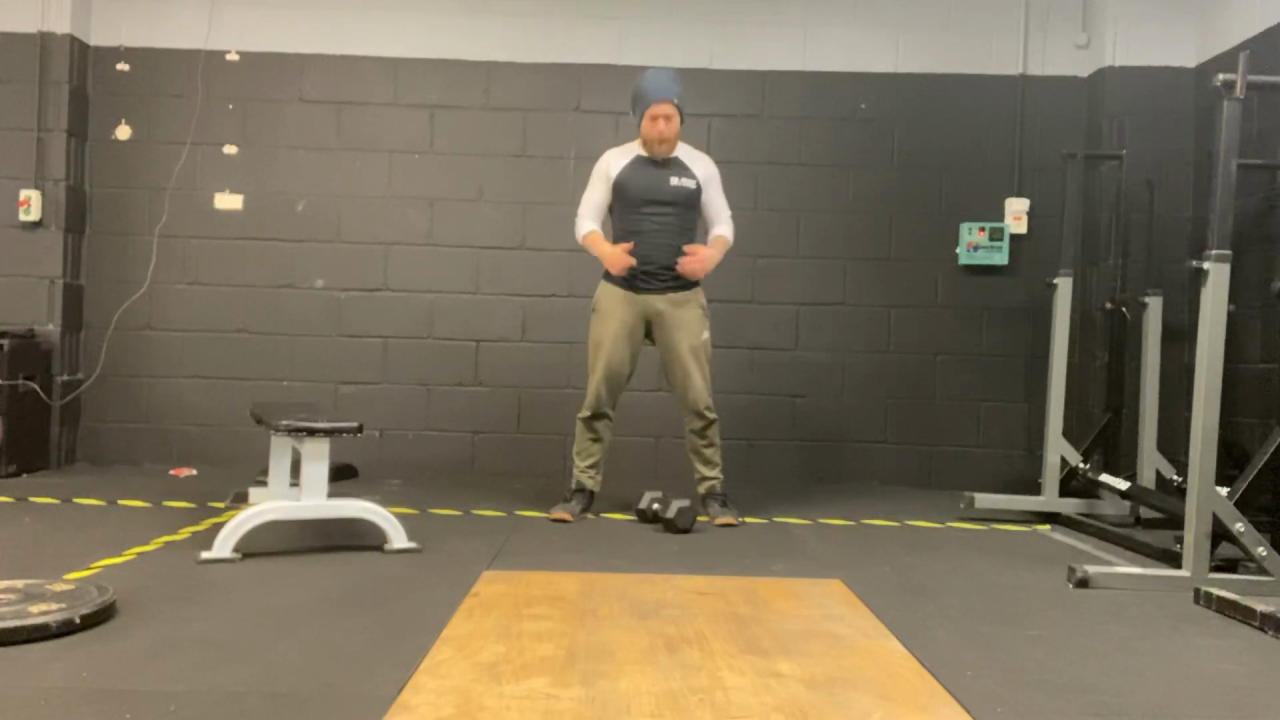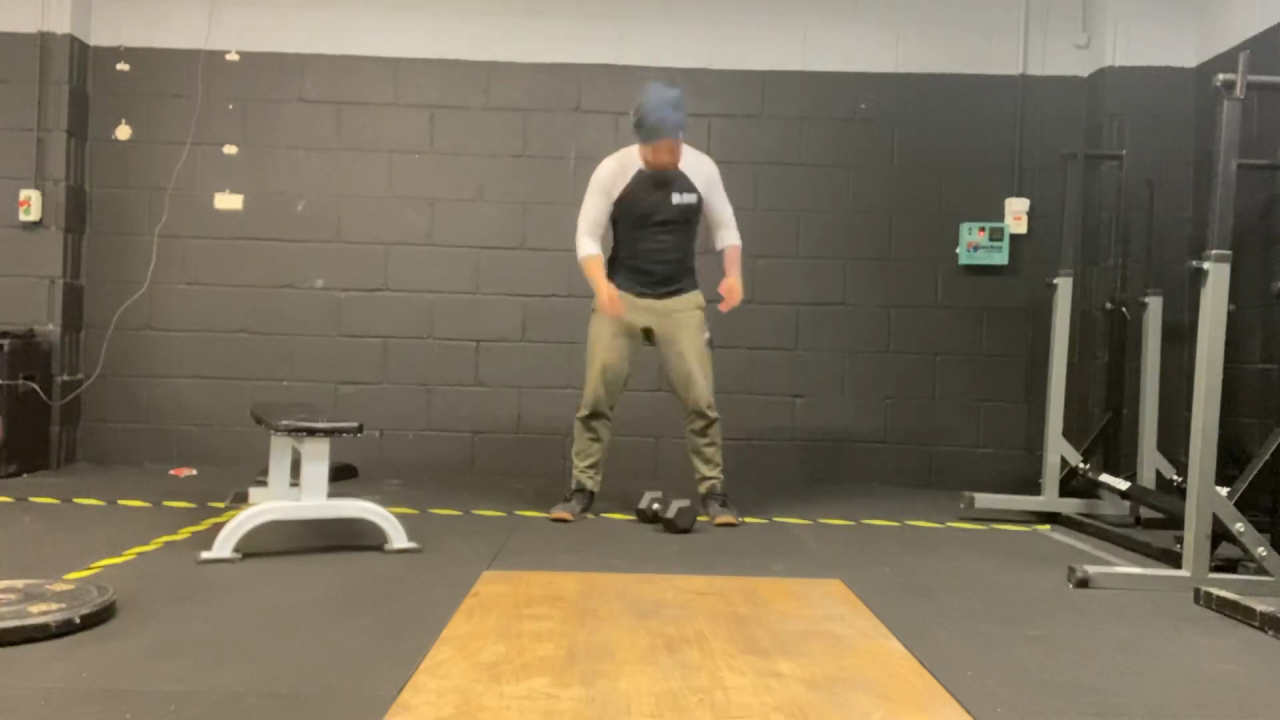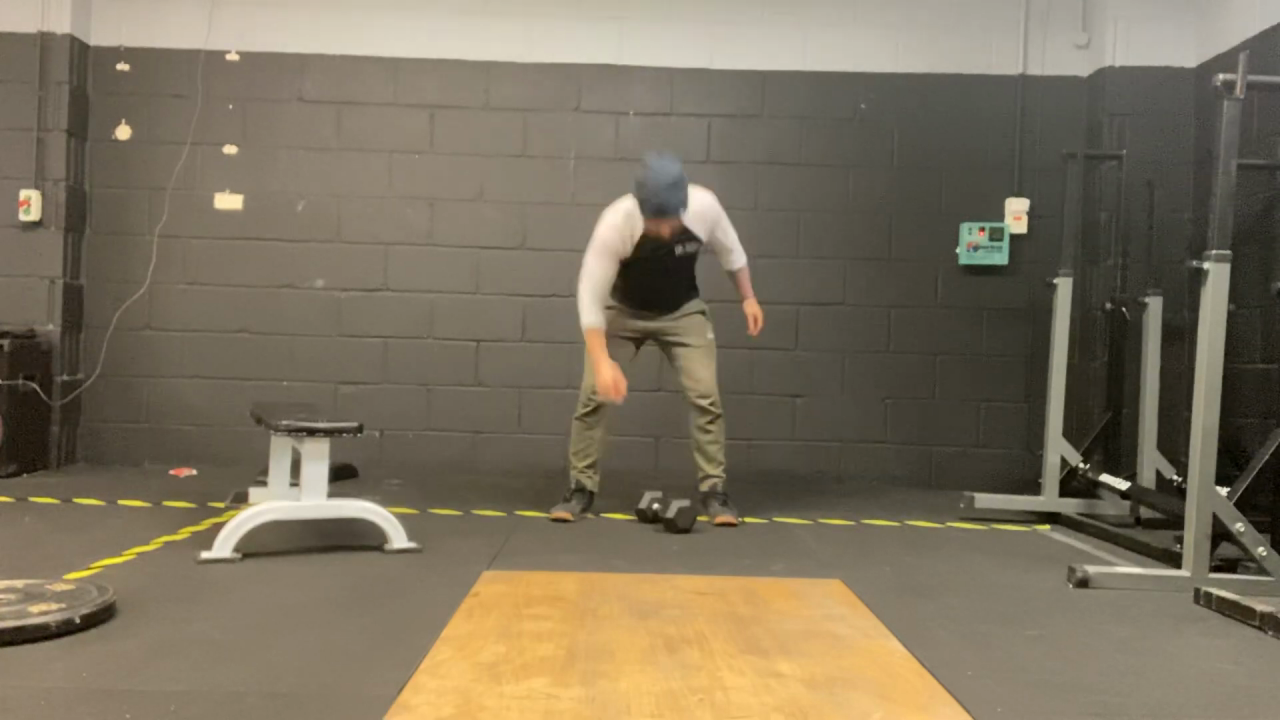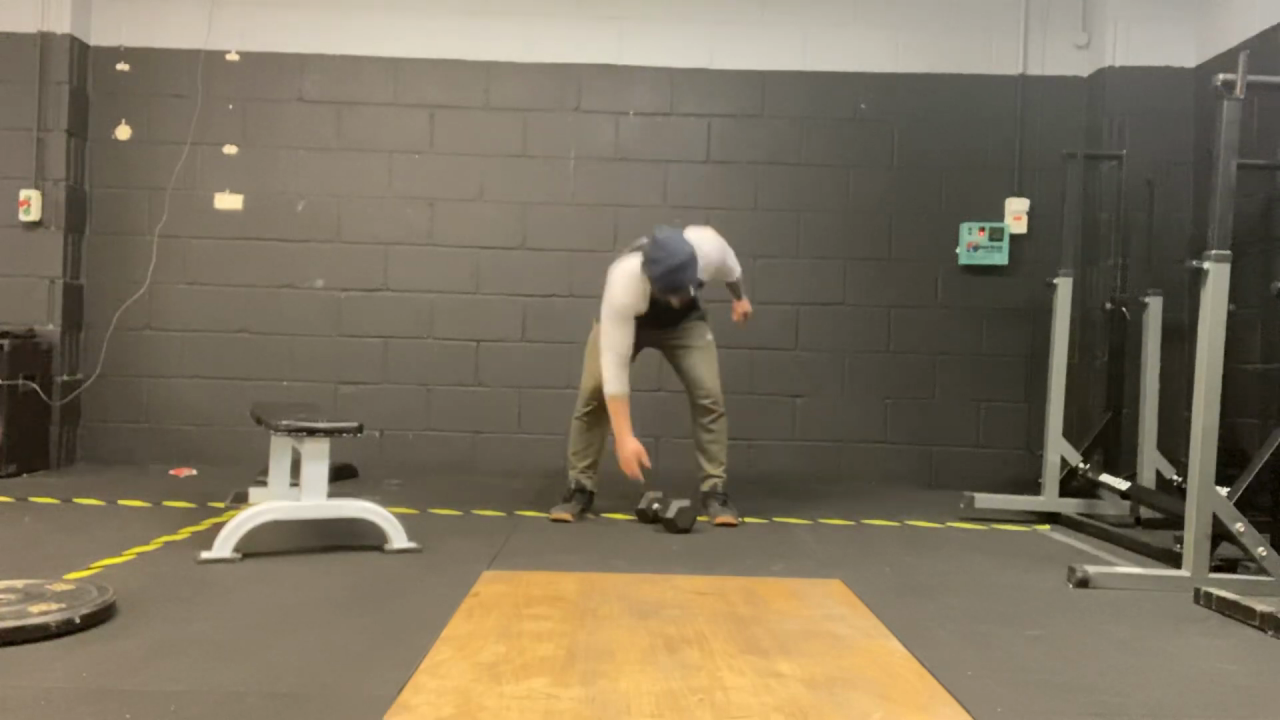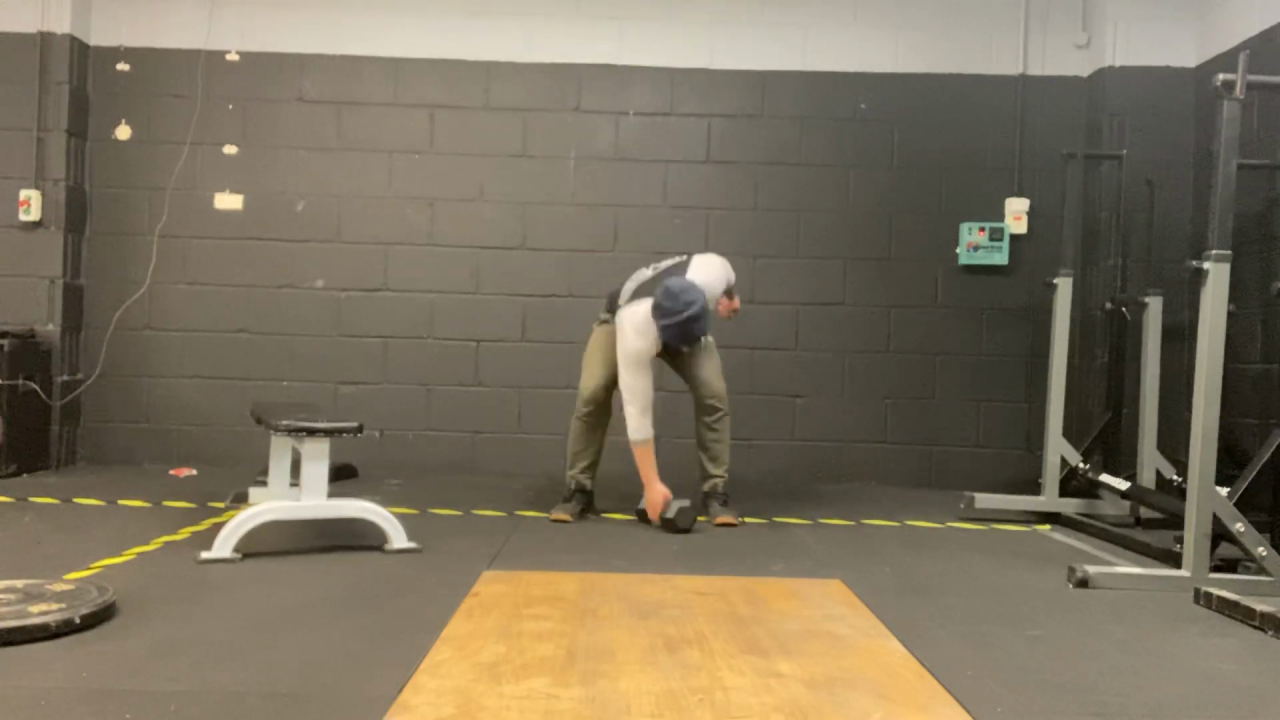
dt=0.2s
person 1, frame 1
left shoulder: (701, 166)
right shoulder: (613, 162)
left elbow: (722, 224)
right elbow: (585, 221)
left wrist: (713, 254)
right wrist: (604, 252)
left hip: (683, 299)
right hip: (620, 295)
left knee: (699, 400)
right knee: (599, 397)
left ankle: (712, 491)
right ankle: (582, 488)
person 1, frame 2
left shoulder: (703, 169)
right shoulder: (613, 169)
left elbow: (725, 229)
right elbow: (587, 236)
left wrist: (733, 275)
right wrist: (601, 284)
left hip: (681, 302)
right hip: (619, 297)
left knee: (699, 398)
right knee: (598, 395)
left ankle: (713, 492)
right ankle: (582, 489)
person 1, frame 3
left shoulder: (705, 206)
right shoulder: (616, 221)
left elbow: (731, 252)
right elbow: (590, 292)
left wrist: (748, 296)
right wrist: (601, 358)
left hip: (683, 311)
right hip: (624, 310)
left knee: (704, 396)
right knee: (592, 396)
left ankle: (714, 491)
right ankle: (581, 489)
person 1, frame 4
left shoulder: (708, 247)
right shoulder: (623, 284)
left elbow: (731, 269)
right elbow: (613, 365)
left wrist: (740, 296)
right wrist: (624, 438)
left hip: (684, 322)
right hip: (627, 320)
left knee: (708, 394)
right knee: (591, 391)
left ankle: (714, 492)
right ankle: (580, 490)
person 1, frame 5
left shoulder: (709, 278)
right shoulder: (634, 330)
right elbow: (637, 411)
left wrist: (731, 296)
right wrist: (652, 484)
left hip: (685, 321)
right hip: (617, 322)
left knee: (713, 395)
right knee: (592, 394)
left ankle: (715, 492)
right ankle: (579, 490)
